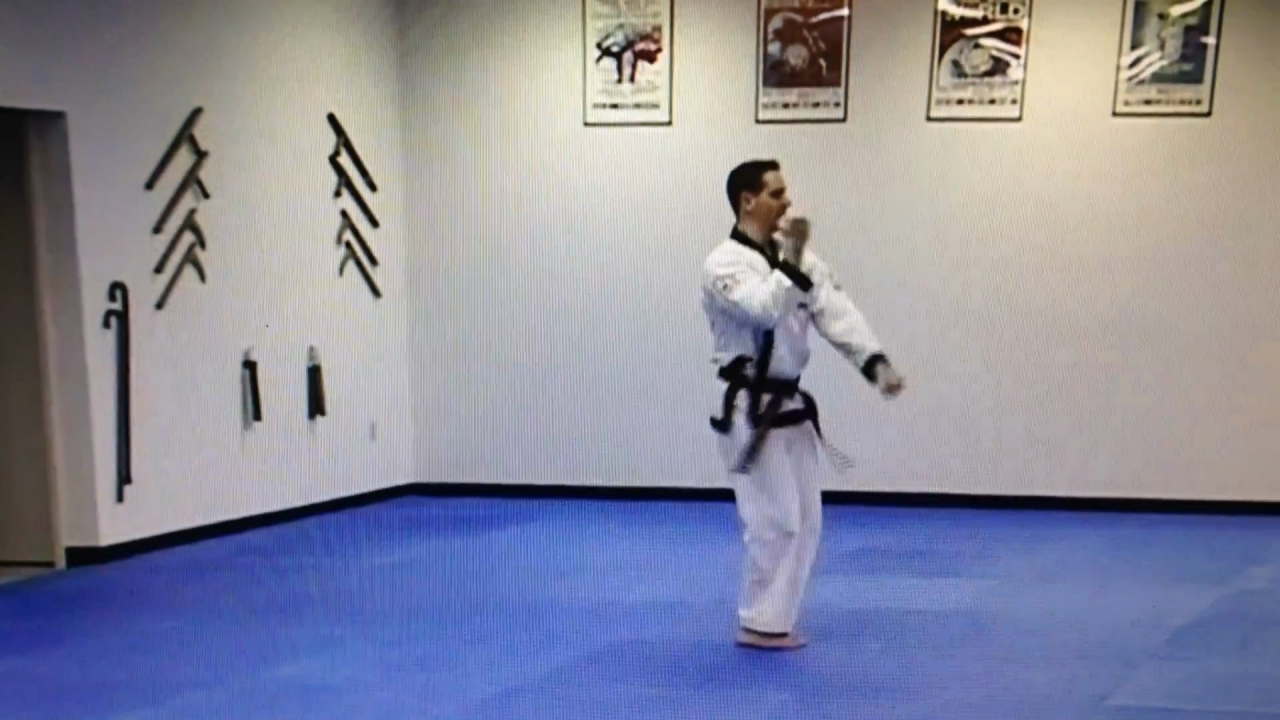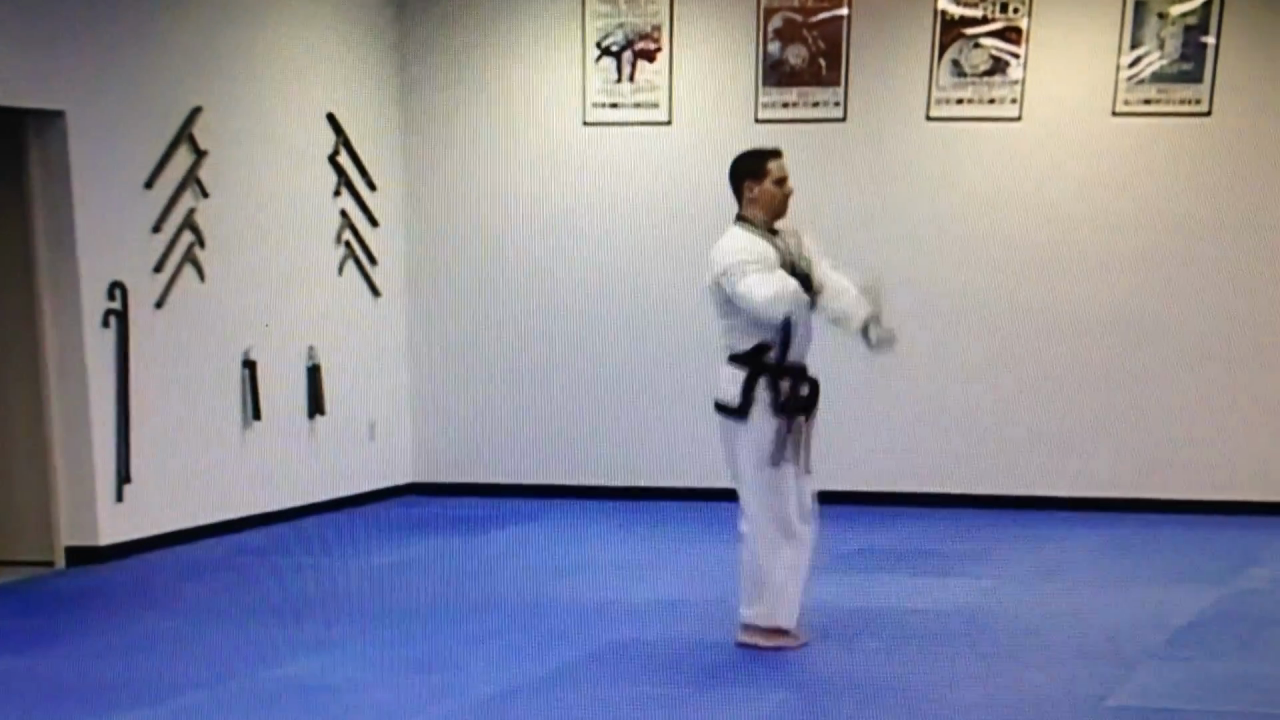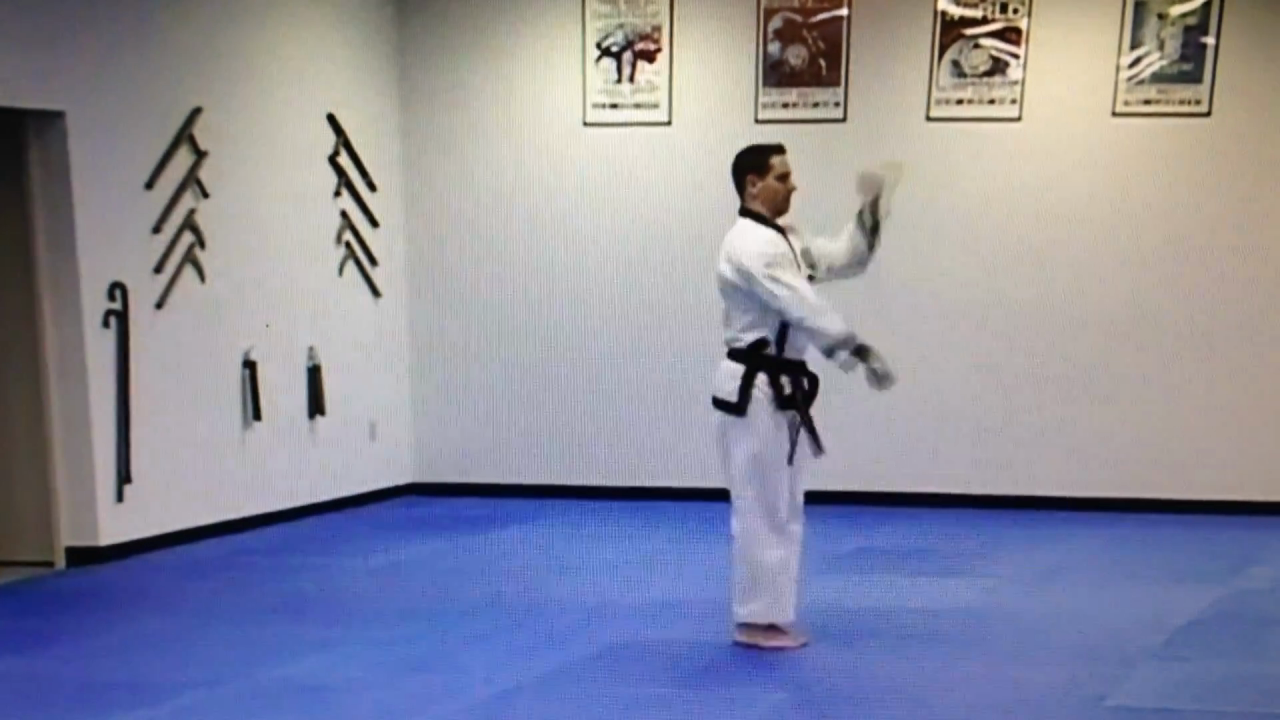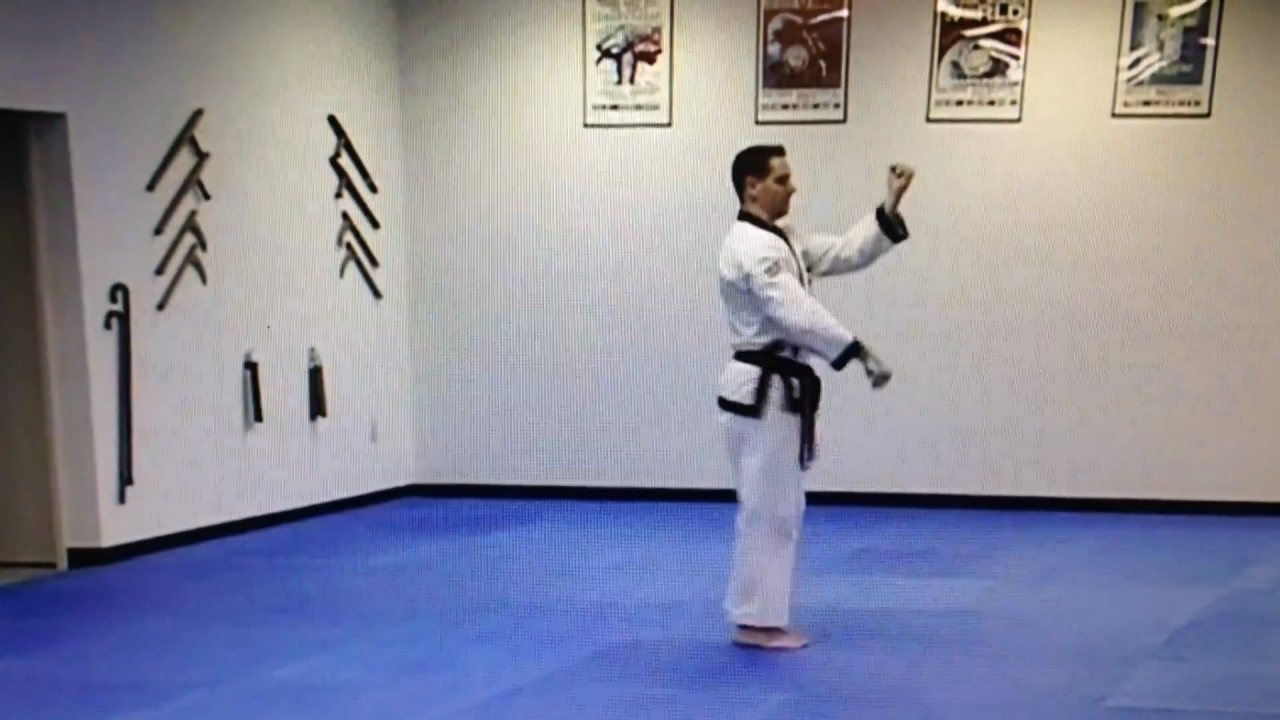
dt=0.1s
person 1, frame 1
left shoulder: (796, 257)
right shoulder: (723, 264)
left elbow: (836, 313)
right elbow: (765, 310)
left wrist: (876, 363)
right wrist: (792, 261)
left hip: (789, 406)
right hip: (748, 410)
left knee: (805, 520)
right knee: (773, 521)
left ankle: (773, 618)
right ankle: (760, 623)
person 1, frame 2
left shoulder: (788, 243)
right shoulder: (734, 251)
left elbow: (831, 288)
right elbow: (771, 307)
left wrist: (867, 319)
right wrist: (803, 278)
left hip: (785, 392)
right hip: (755, 395)
left knee: (797, 511)
right knee: (769, 513)
left ankle: (774, 615)
right ankle: (760, 621)
person 1, frame 3
left shoulder: (783, 238)
right shoulder: (748, 242)
left elbow: (842, 258)
right elbow: (802, 306)
left wrist: (868, 215)
right wrist: (861, 352)
left hip: (781, 386)
right hip: (753, 389)
left knee: (783, 507)
right knee: (761, 509)
left ankle: (771, 614)
right ankle: (756, 620)
person 1, frame 4
left shoulder: (779, 240)
right shoulder: (749, 246)
left elbow: (848, 252)
right elbow: (798, 313)
left wrist: (891, 203)
right wrist: (861, 353)
left hip: (778, 389)
right hip: (761, 391)
left knee: (782, 510)
right knee: (766, 511)
left ankle: (761, 614)
right ankle: (755, 621)
